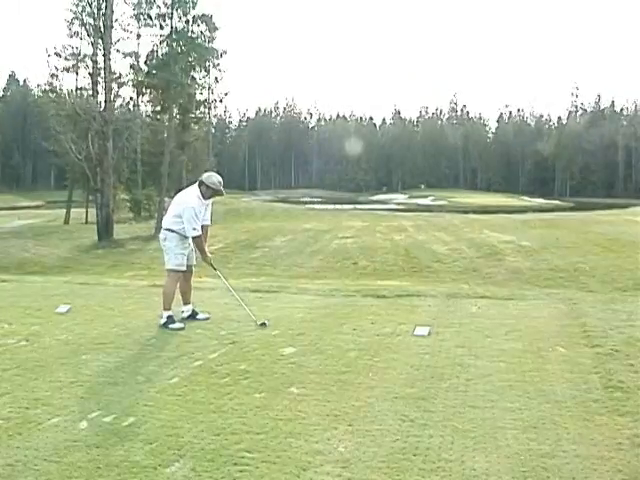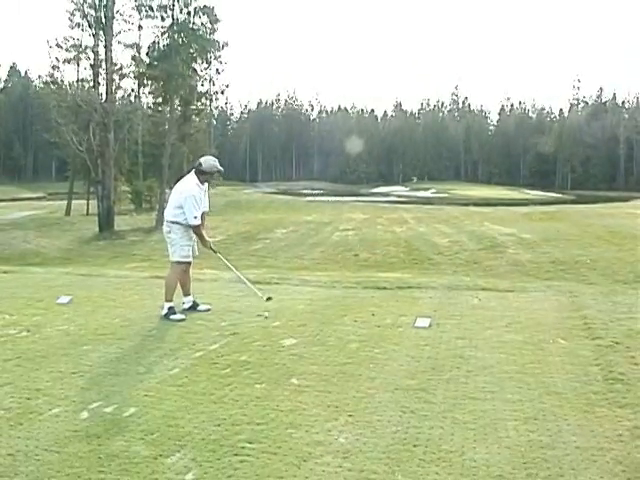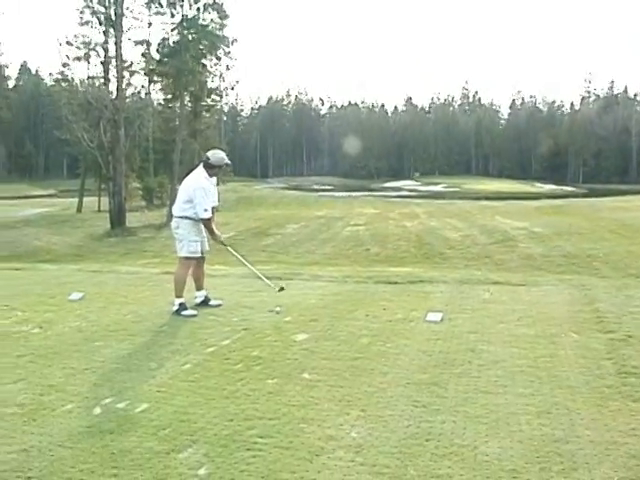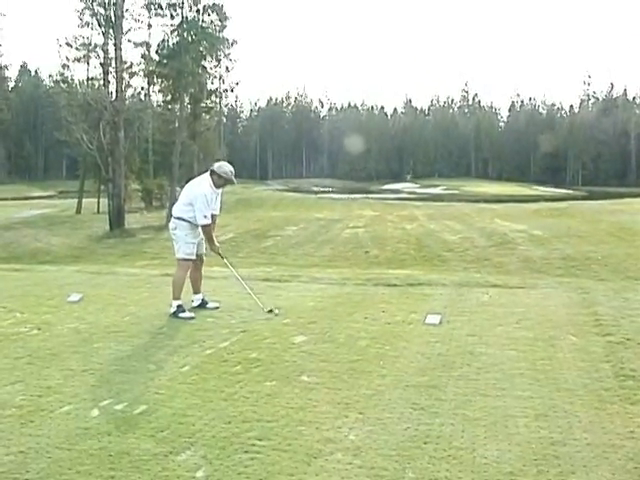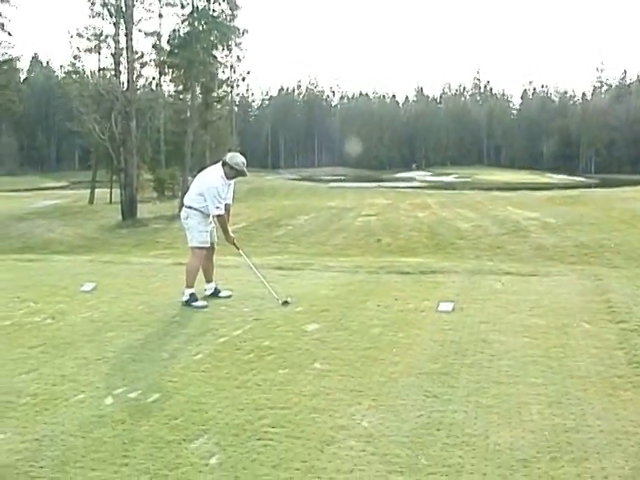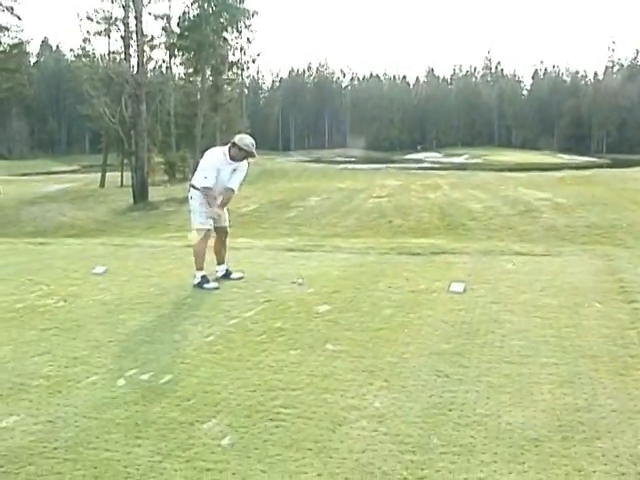
dt=0.5s
person 1, frame 1
left shoulder: (205, 196)
right shoulder: (191, 202)
left elbow: (205, 223)
right elbow: (195, 233)
left wrist: (205, 248)
right wrist: (204, 254)
left hip: (184, 236)
right hip: (173, 236)
left knee: (187, 273)
right knee: (174, 276)
left ankle: (188, 311)
right ankle: (166, 317)
person 1, frame 2
left shoulder: (202, 183)
right shoulder: (190, 189)
left elbow: (203, 210)
right elbow: (194, 221)
left wrist: (203, 233)
right wrist: (203, 239)
left hip: (186, 227)
right hip: (176, 228)
left knee: (186, 266)
right knee: (177, 267)
left ankle: (188, 302)
right ankle: (168, 308)
person 1, frame 3
left shoulder: (210, 177)
right shoulder: (200, 183)
left elbow: (212, 205)
right elbow: (204, 214)
left wrist: (213, 228)
right wrist: (213, 233)
left hip: (196, 223)
right hip: (185, 223)
left knee: (200, 259)
right knee: (186, 263)
left ankle: (201, 296)
right ankle: (178, 304)
person 1, frame 4
left shoulder: (215, 186)
right shoulder: (202, 190)
left elbow: (213, 213)
right elbow: (204, 222)
left wrist: (212, 237)
right wrist: (212, 243)
left hip: (194, 226)
right hip: (182, 225)
left knee: (198, 262)
right knee: (184, 265)
left ankle: (198, 299)
right ankle: (176, 306)
person 1, frame 5
left shoulder: (227, 176)
right shoulder: (214, 181)
left elbow: (227, 204)
right elbow: (219, 212)
left wrist: (227, 227)
right wrist: (227, 233)
left hip: (205, 215)
right hip: (194, 214)
left knee: (209, 251)
right knee: (198, 253)
left ankle: (211, 288)
right ankle: (188, 295)
person 1, frame 6
left shoulder: (242, 164)
right shoulder: (214, 156)
left elbow: (230, 189)
right elbow: (206, 186)
left wrist: (220, 208)
right wrist: (212, 208)
left hip: (217, 199)
right hip: (200, 196)
left knee: (223, 234)
right knee: (204, 235)
left ankle: (222, 269)
right ankle: (199, 277)
